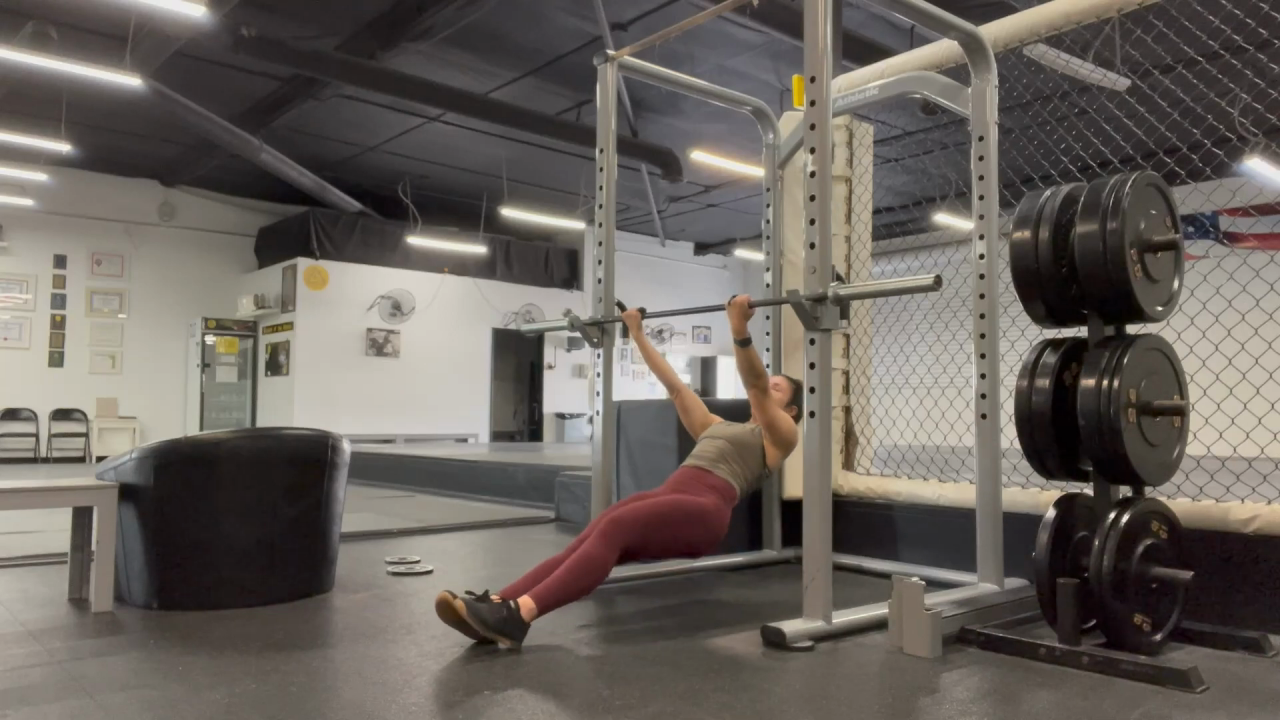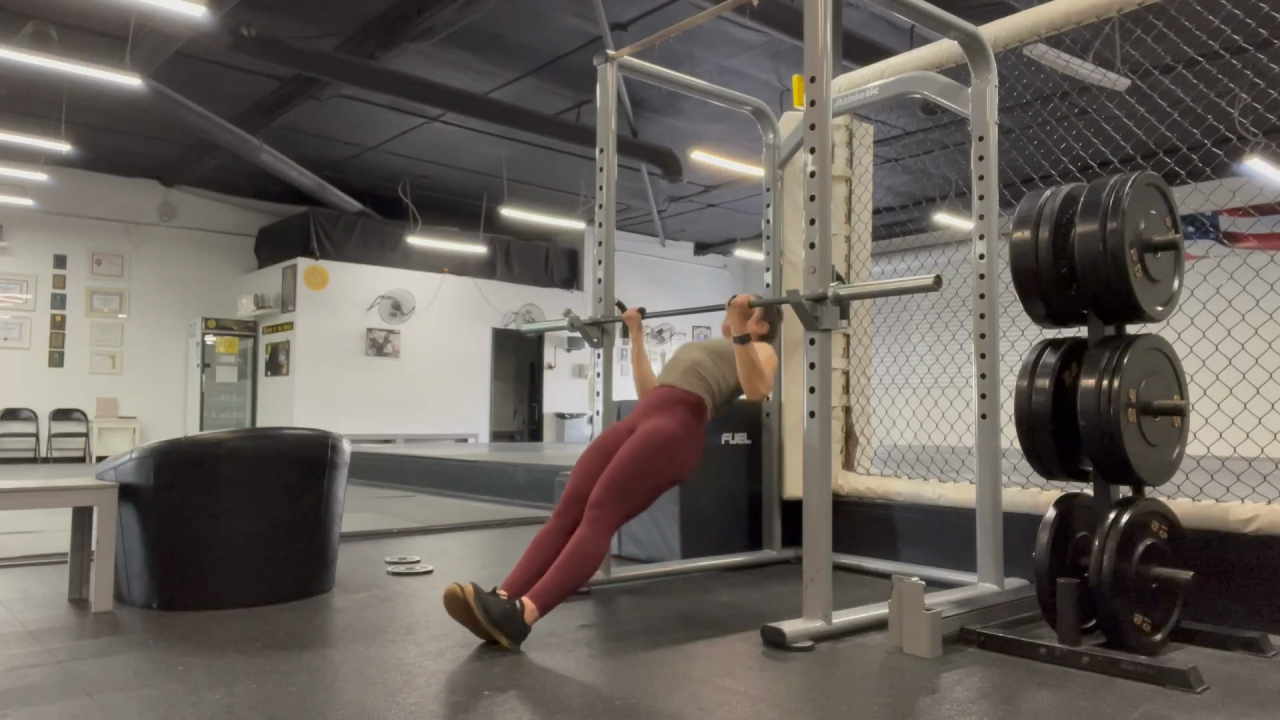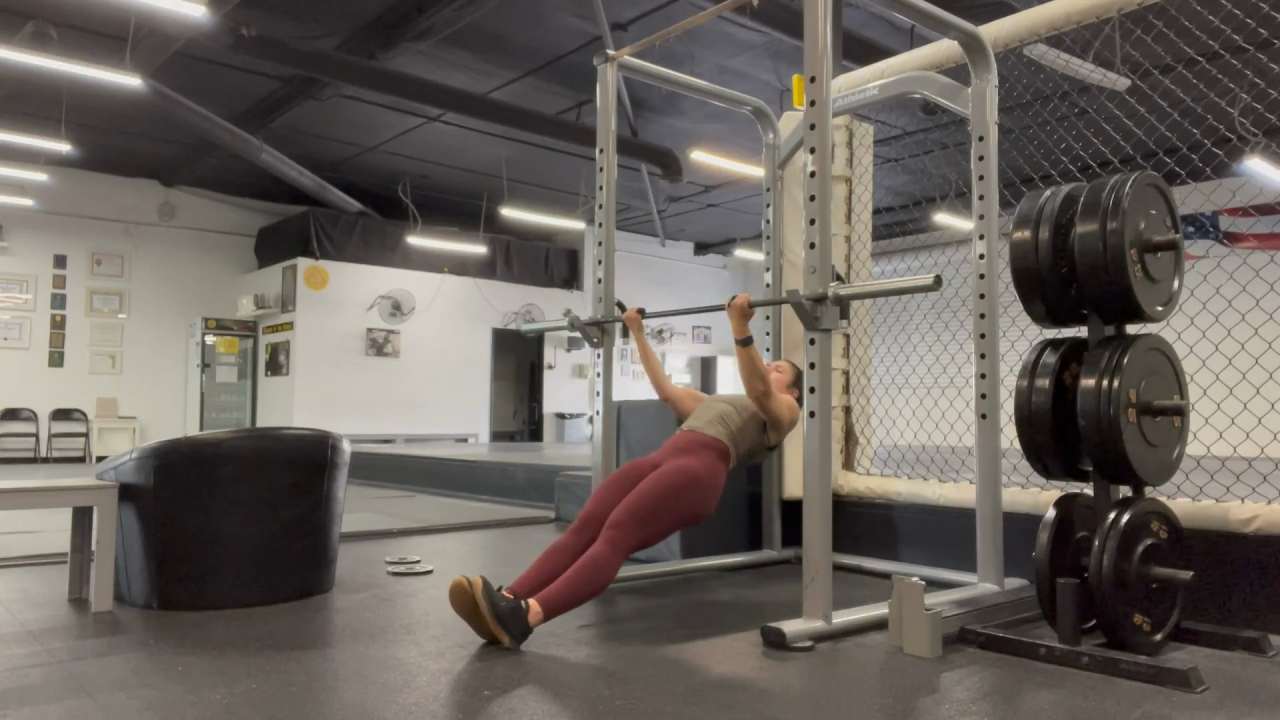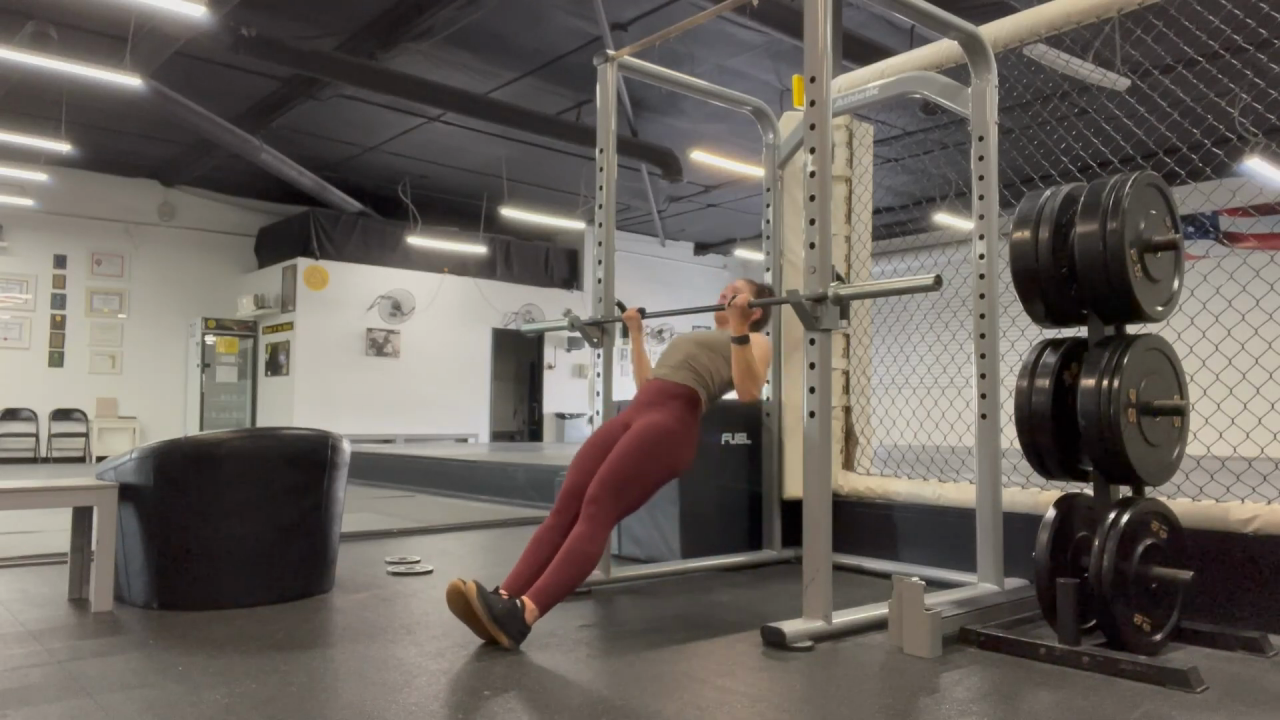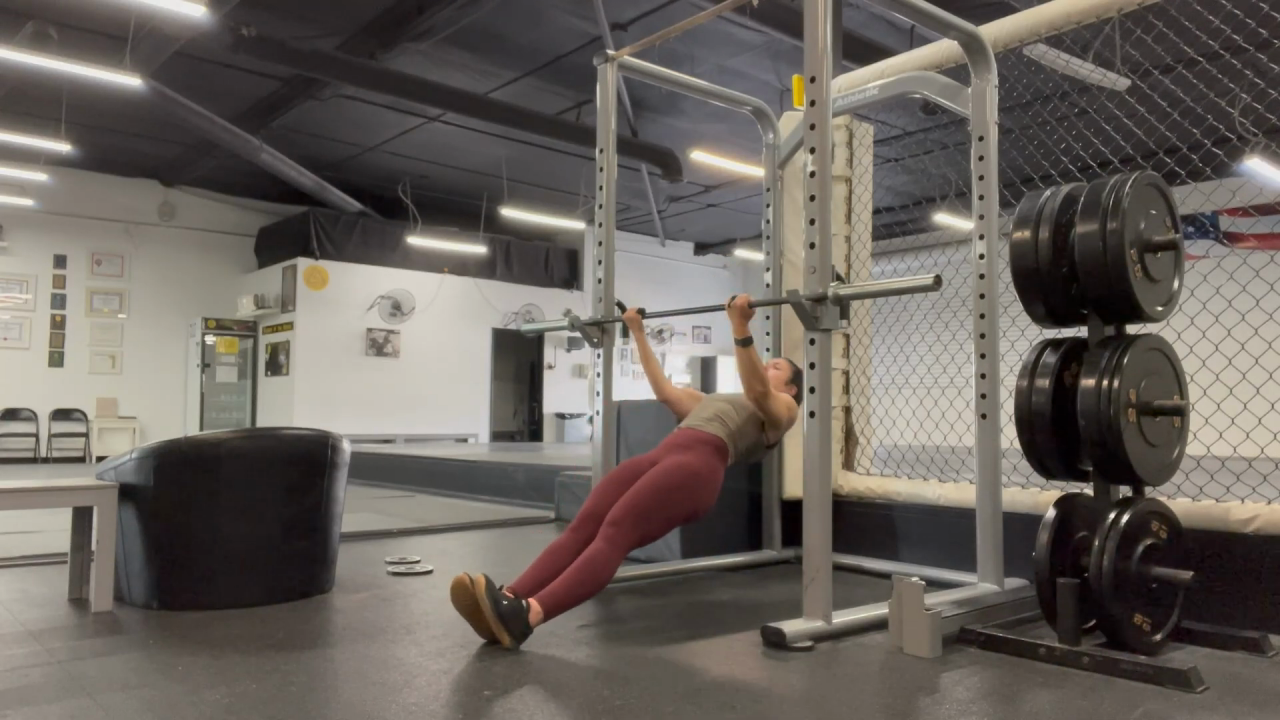
dt=1s
person 1, frame 1
left shoulder: (781, 435)
right shoulder: (718, 427)
left elbow: (756, 385)
right elbow: (676, 388)
left wrist: (740, 330)
right wrist: (638, 335)
left hip: (704, 507)
right hip: (668, 494)
left knee: (611, 533)
right knee: (583, 545)
left ankle: (515, 616)
right ankle: (495, 604)
person 1, frame 2
left shoulder: (760, 350)
right shoulder: (705, 348)
left elbow: (756, 391)
right elbow: (646, 390)
left wrist: (742, 331)
right wrist: (636, 334)
left hip: (677, 427)
right hip: (638, 419)
left knee: (598, 515)
right knee: (567, 513)
left ankle: (521, 616)
right ankle: (502, 601)
person 1, frame 3
left shoulder: (783, 413)
right shoulder: (717, 402)
left elbow: (758, 390)
right elbow: (666, 390)
left wrist: (741, 330)
right wrist: (638, 334)
left hip: (701, 469)
right hip: (661, 457)
left knee: (615, 535)
right knee: (582, 530)
left ankle: (524, 617)
right ankle: (507, 601)
person 1, frame 4
left shoulder: (754, 341)
right shoulder: (698, 338)
left elbow: (749, 391)
left wrist: (738, 330)
right wrist: (636, 334)
left hip: (672, 422)
right hip: (633, 413)
left knee: (596, 512)
right knee: (565, 509)
left ankle: (522, 615)
right ankle: (502, 601)
person 1, frame 5
left shoulder: (781, 412)
right shoulder: (716, 401)
left elbow: (757, 391)
right elbow: (665, 391)
left wrist: (741, 330)
right wrist: (639, 335)
left hip: (699, 466)
right hip: (659, 455)
left knee: (614, 533)
right knee: (582, 527)
left ankle: (525, 617)
right ankle: (508, 600)
